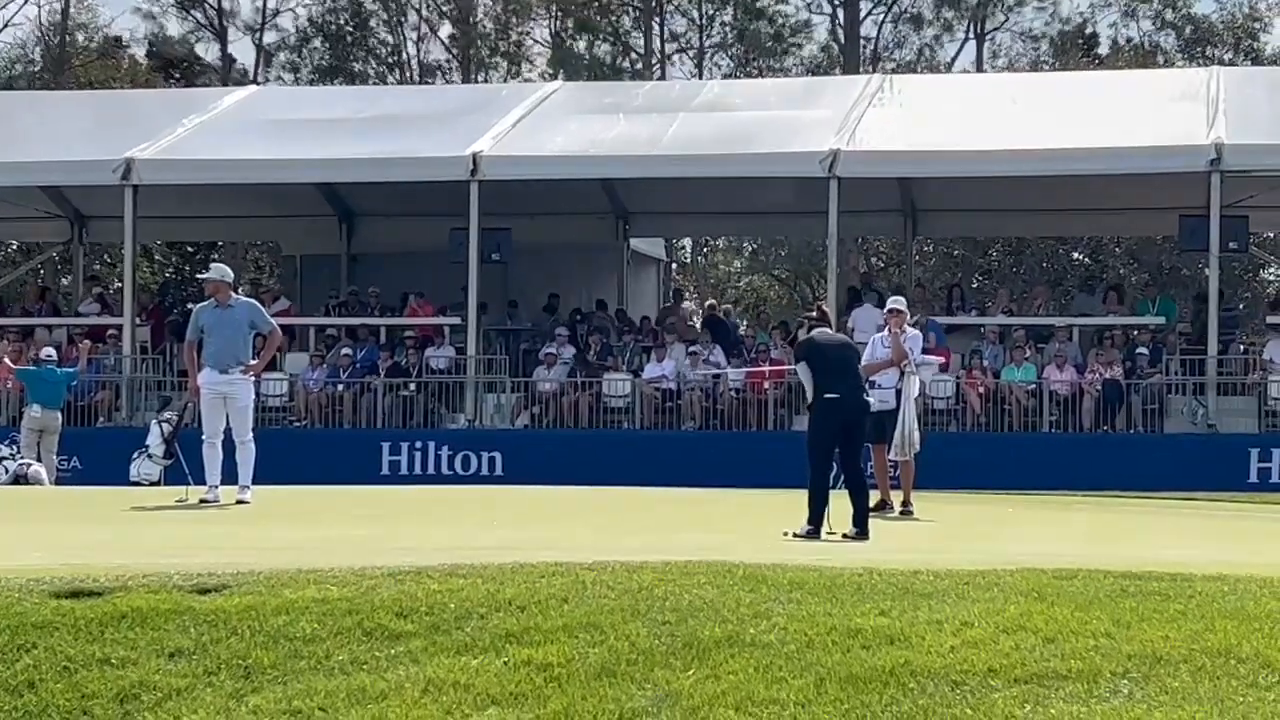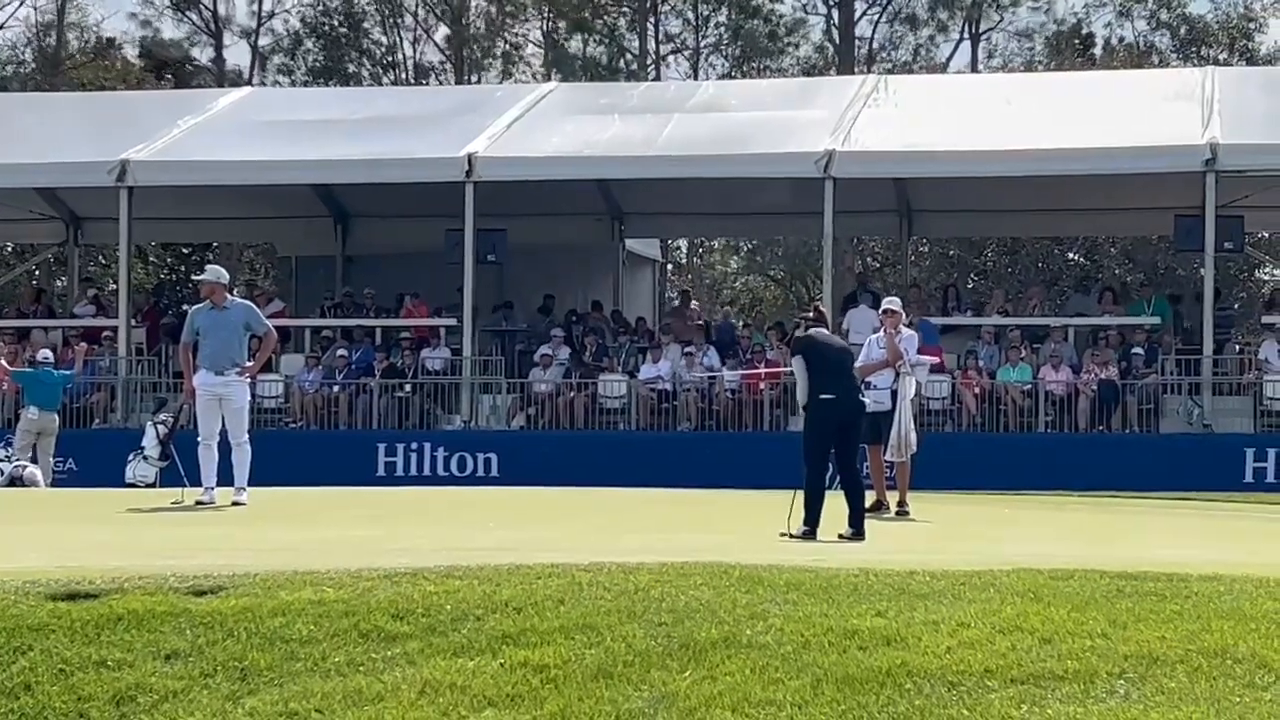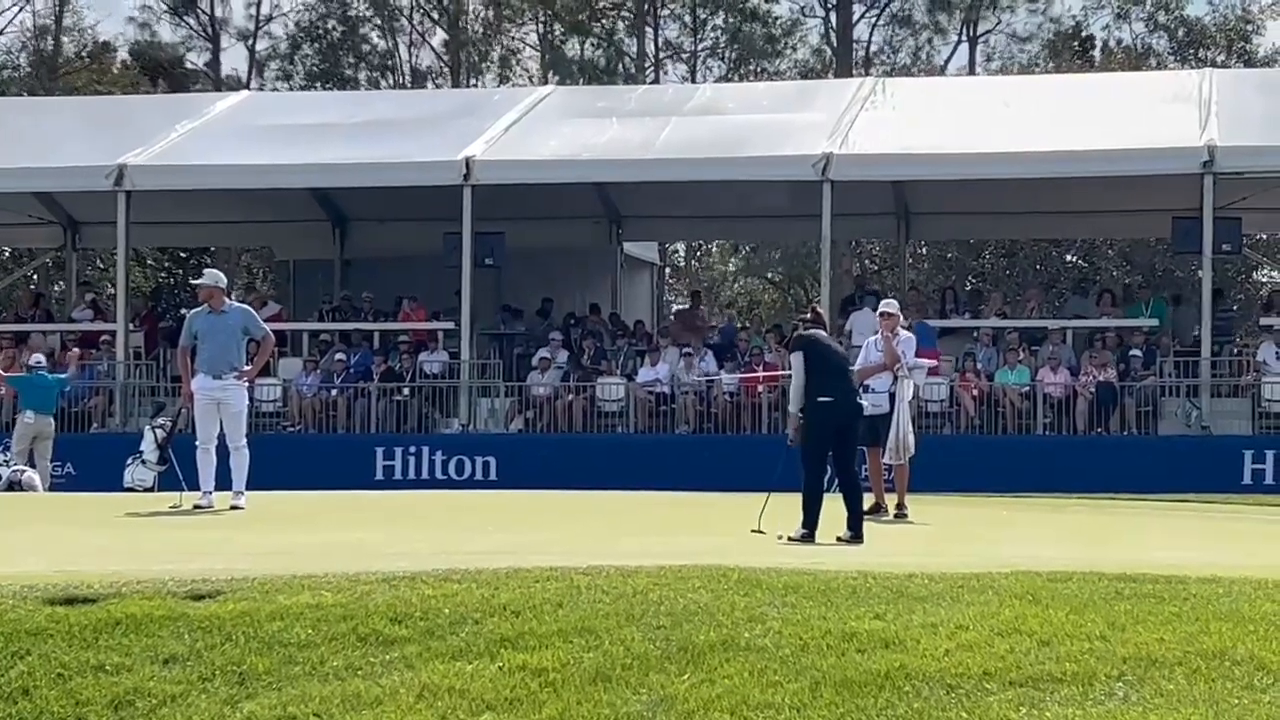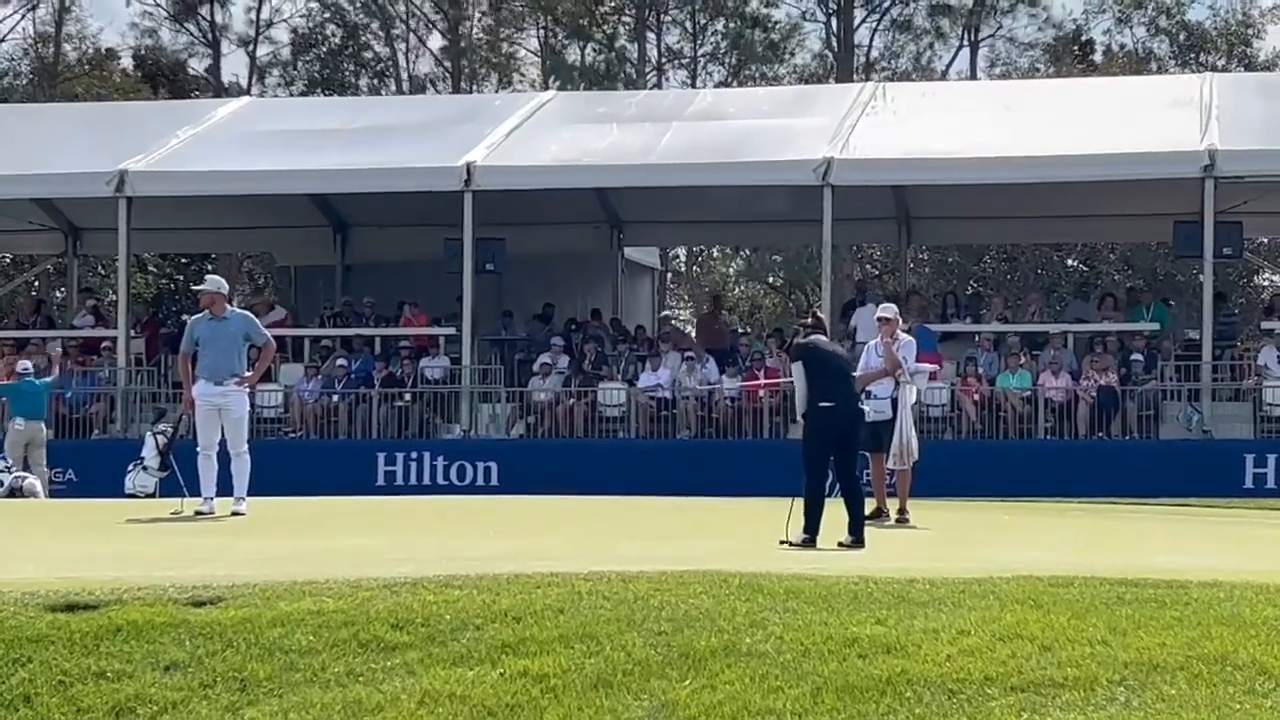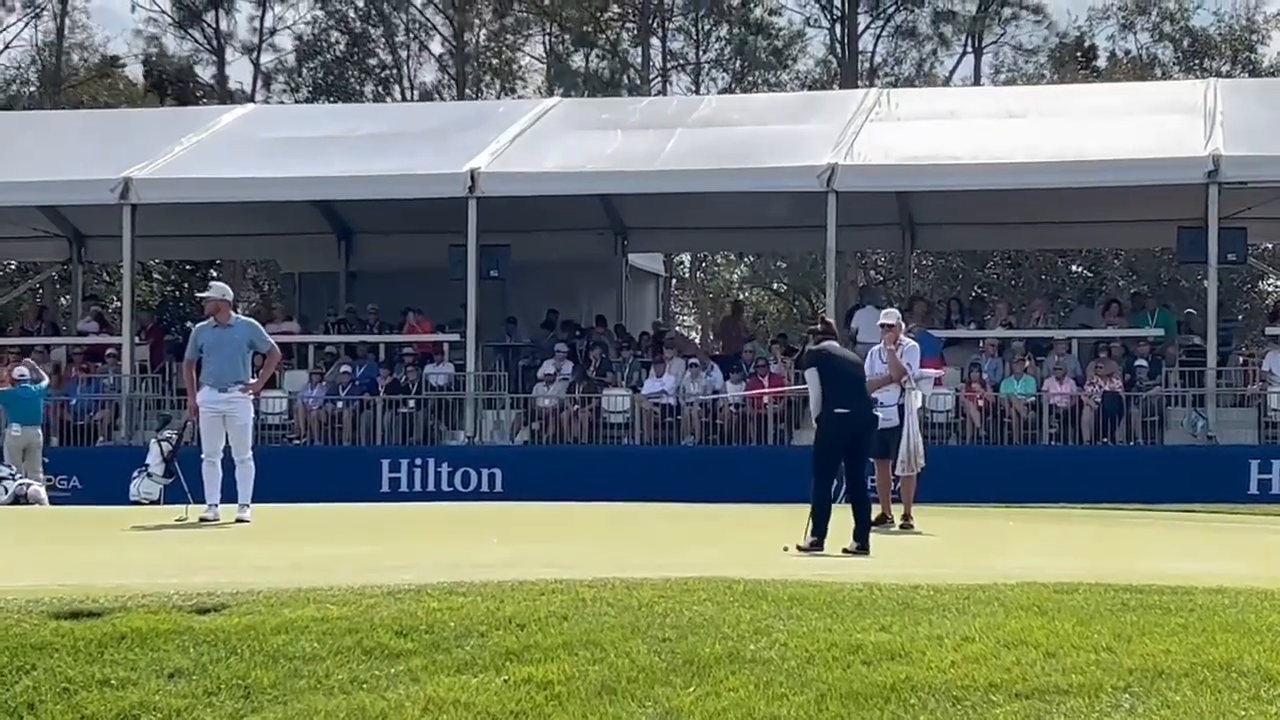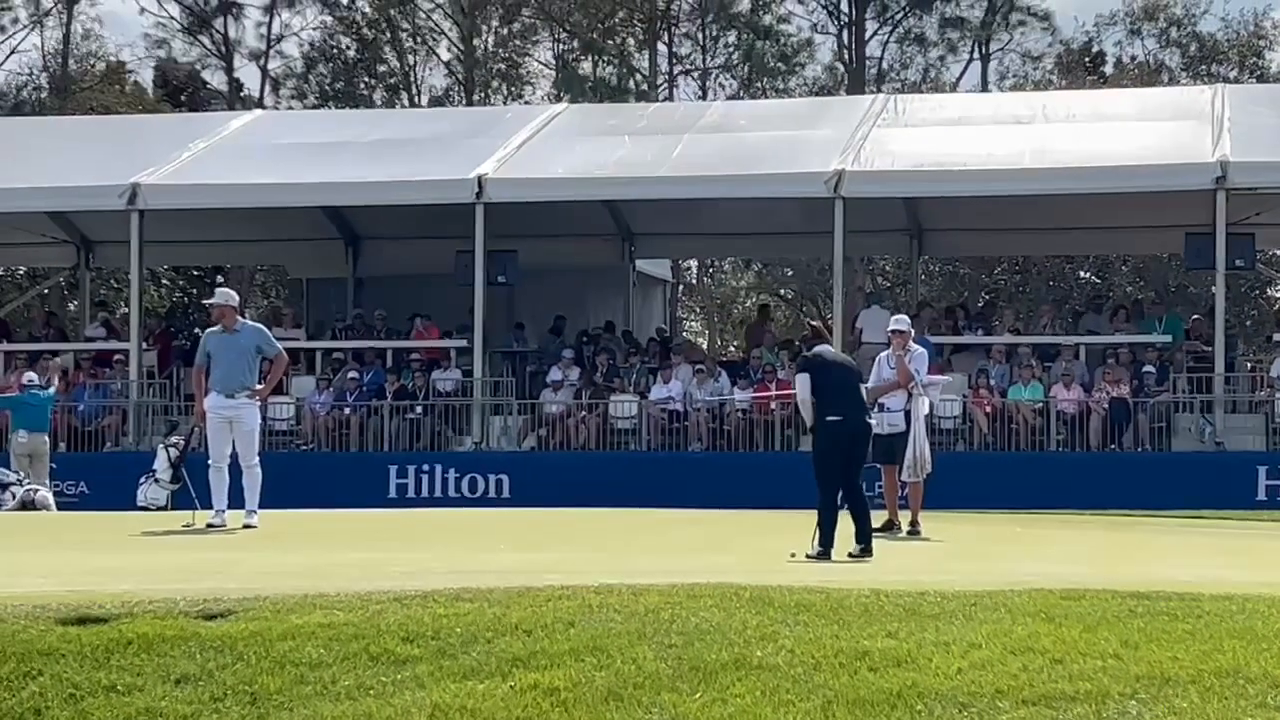
dt=0.4s
person 1, frame 1
left shoulder: (249, 307)
right shoulder: (201, 311)
left elbow: (275, 334)
right elbow: (190, 344)
left wrist: (260, 364)
right wrist: (193, 378)
left hip: (239, 377)
right hip: (209, 378)
left knee: (243, 436)
right knee: (211, 436)
left ankle: (244, 487)
right ankle: (212, 487)
person 1, frame 2
left shoulder: (244, 308)
right shoulder: (197, 313)
left elbow: (270, 335)
right elbow: (185, 346)
left wrist: (256, 366)
right wrist: (188, 379)
left hip: (235, 379)
right hip: (205, 380)
left knee: (239, 438)
right knee: (207, 438)
left ankle: (240, 489)
right ankle: (208, 489)
person 1, frame 3
left shoulder: (242, 313)
right shoulder: (194, 317)
left elbow: (268, 339)
right elbow: (183, 350)
left wrist: (254, 370)
right wrist: (186, 384)
left hip: (233, 383)
right hip: (203, 384)
left knee: (237, 442)
right knee: (205, 442)
left ankle: (239, 493)
right ankle: (206, 493)
person 1, frame 4
left shoulder: (243, 319)
right shoulder: (195, 323)
left elbow: (269, 345)
right elbow: (184, 356)
left wrist: (255, 375)
right wrist: (187, 389)
left hip: (234, 389)
right hip: (204, 390)
left knee: (238, 448)
right knee: (206, 448)
left ankle: (240, 499)
right ankle: (208, 499)
person 1, frame 5
left shoulder: (248, 326)
right shoulder: (200, 330)
left elbow: (274, 353)
right elbow: (189, 363)
left wrist: (259, 383)
right wrist: (192, 396)
left hip: (238, 396)
right hip: (208, 397)
left knee: (242, 455)
right knee: (210, 455)
left ankle: (244, 506)
right ankle: (212, 506)
person 1, frame 6
left shoulder: (255, 331)
right shoulder: (209, 336)
left elbow: (281, 358)
right elbow: (199, 369)
left wrist: (266, 389)
right wrist: (199, 401)
left hip: (245, 402)
right hip: (216, 402)
left knee: (249, 460)
right knee: (217, 461)
left ankle: (251, 512)
right ankle: (219, 512)
person 2, frame 1
left shoulder: (804, 345)
right shoulder: (847, 342)
left elbow: (810, 387)
right elbow: (853, 376)
left wrist: (814, 410)
left hip: (829, 405)
right hip: (858, 403)
left knee: (820, 466)
right knee: (853, 465)
left ankle: (813, 526)
right ankle: (860, 526)
person 2, frame 2
left shoulder: (801, 341)
right shoulder: (842, 344)
left elbow: (803, 385)
left wrist: (806, 413)
left hip: (824, 405)
right hip: (853, 403)
left knee: (816, 466)
right knee: (849, 466)
left ankle: (809, 526)
right ankle: (856, 527)
person 2, frame 3
left shoulder: (800, 339)
right shoulder: (836, 346)
left elbow: (798, 381)
left wrist: (794, 415)
right wrist: (803, 420)
left hip: (822, 407)
right hip: (850, 406)
left knee: (814, 469)
right knee: (847, 469)
left ankle: (808, 529)
right ankle: (855, 530)
person 2, frame 4
left shoulder: (801, 346)
right shoulder: (840, 351)
left elbow: (802, 389)
right elbow: (852, 383)
left wrist: (803, 419)
left hip: (823, 413)
right hip: (852, 412)
left knee: (816, 475)
right knee: (848, 474)
left ankle: (810, 534)
right ankle: (856, 534)
person 2, frame 5
left shoulder: (812, 354)
right shoulder: (853, 357)
left elbow: (816, 394)
right elbow: (860, 389)
left wrist: (817, 420)
left hip: (836, 418)
right hip: (865, 417)
left knee: (823, 479)
right knee: (857, 480)
left ankle: (816, 538)
right ankle: (861, 541)
person 2, frame 6
left shoulder: (807, 360)
right shoulder: (849, 362)
left elbow: (803, 398)
right elbow: (860, 396)
left wrist: (812, 425)
left hip: (831, 425)
right hip: (860, 424)
left knee: (828, 488)
right knee: (853, 484)
left ankle: (824, 547)
right ankle: (863, 543)
person 3, frame 1
left shoulder: (914, 336)
right shoulder: (876, 339)
left elbow: (902, 358)
right elbow: (865, 369)
left wrist: (895, 333)
right wrist: (889, 362)
left hip: (898, 399)
right hip: (875, 399)
right knee: (877, 449)
left ankle: (906, 501)
right ankle: (885, 499)
person 3, frame 2
left shoulder: (909, 336)
right shoulder: (873, 340)
left elbow: (897, 359)
right elbow: (860, 370)
left wrist: (890, 333)
right wrist: (885, 363)
left hip: (894, 399)
right hip: (871, 399)
right knee: (873, 450)
left ankle: (902, 501)
right ankle: (881, 499)
person 3, frame 3
left shoulder: (907, 339)
right shoulder: (870, 343)
left elbow: (895, 363)
right elbow: (859, 373)
left wrist: (888, 336)
right wrist: (882, 366)
left hip: (892, 402)
right hip: (869, 403)
right knee: (872, 453)
left ankle: (901, 504)
right ankle: (879, 502)
person 3, frame 4
left shoulder: (907, 342)
right shoulder: (870, 347)
left elbow: (896, 368)
left wrist: (887, 342)
right wrist: (884, 371)
left hip: (894, 407)
right hip: (871, 409)
right knee: (875, 458)
left ankle: (903, 509)
right ankle: (881, 507)
person 3, frame 5
left shoulder: (910, 348)
right shoulder: (874, 352)
left elbow: (900, 375)
left wrist: (891, 348)
right wrist: (888, 378)
left hip: (900, 414)
right hip: (877, 414)
right knee: (881, 465)
left ankle: (907, 515)
right ankle: (885, 513)
person 3, frame 6
left shoulder: (919, 354)
right shoulder: (882, 358)
left elbow: (908, 381)
right elbow: (871, 391)
left wrist: (899, 354)
right wrist: (896, 384)
left hip: (907, 420)
right hip: (883, 421)
right knee: (888, 471)
left ankle: (914, 521)
right ankle: (893, 520)
